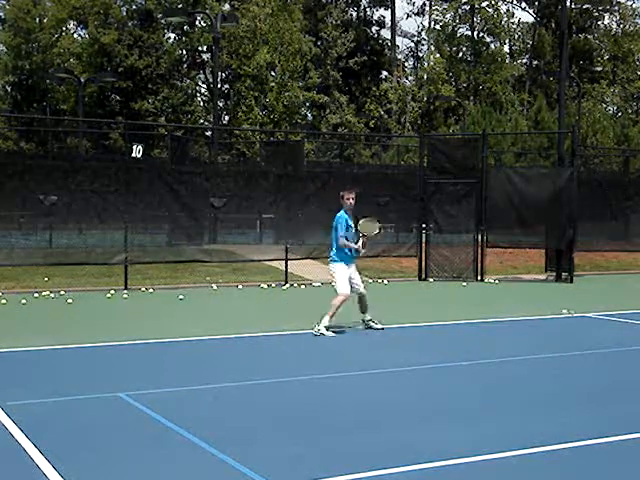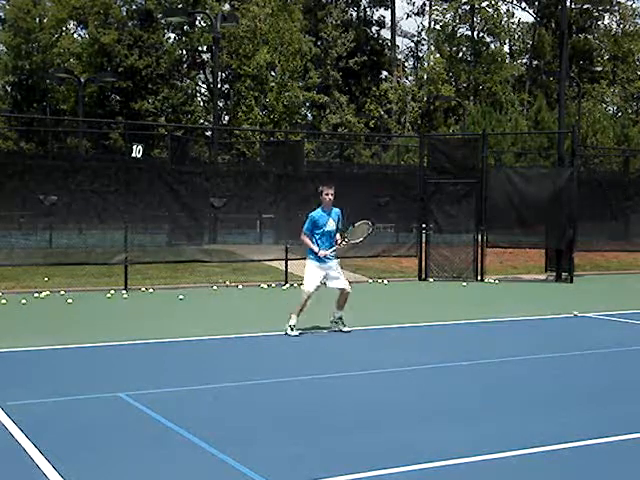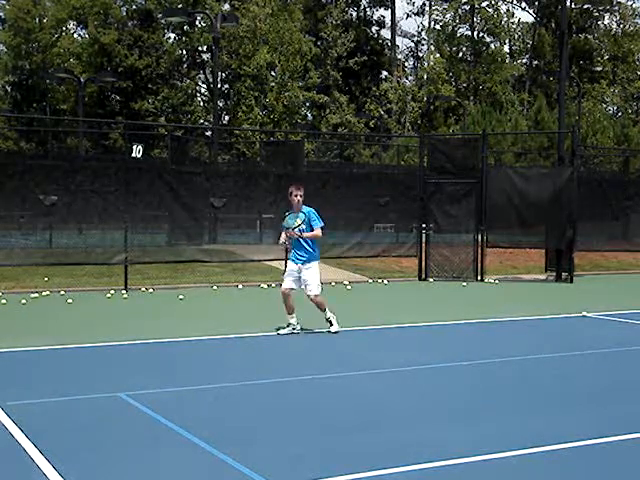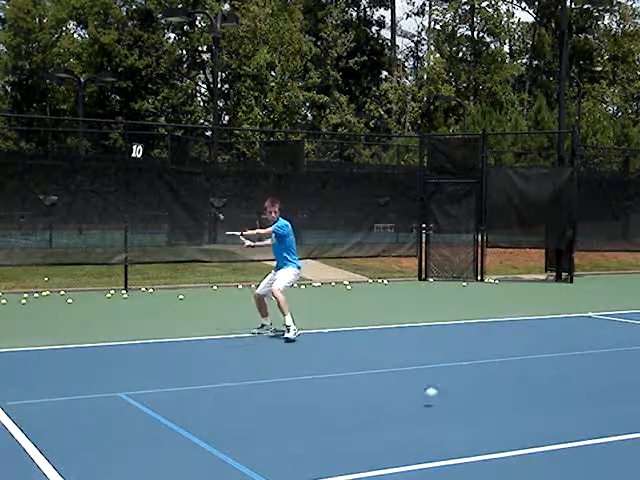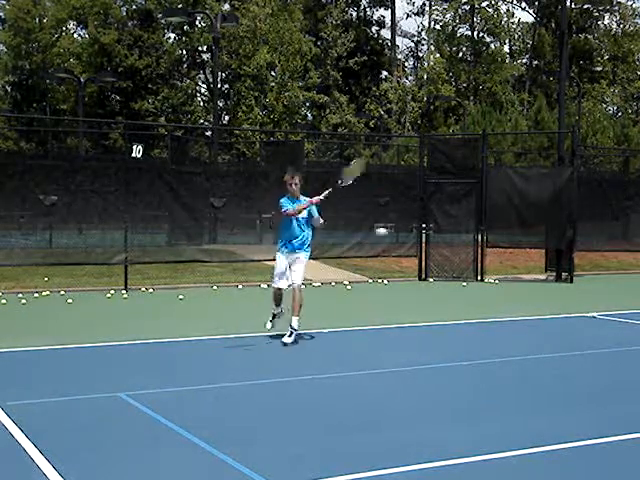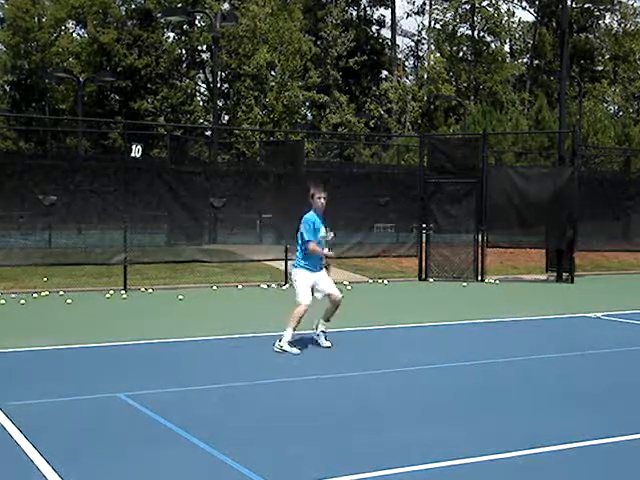
dt=0.4s
person 1, frame 1
left shoulder: (349, 217)
right shoulder: (341, 217)
right elbow: (341, 242)
left wrist: (357, 246)
right wrist: (356, 246)
left hip: (349, 263)
right hip: (338, 262)
left knee: (361, 292)
right knee: (344, 294)
left ankle: (367, 320)
right ankle: (322, 325)
person 1, frame 2
left shoulder: (337, 212)
right shoulder: (314, 216)
right elbow: (303, 236)
left wrist: (338, 238)
right wrist: (317, 250)
left hip: (331, 260)
right hip: (315, 261)
left knee: (346, 289)
right knee: (308, 291)
left ankle: (336, 320)
right ankle: (292, 324)
person 1, frame 3
left shoulder: (310, 212)
left elbow: (318, 233)
left wrist: (300, 234)
right wrist: (283, 237)
left hip: (310, 261)
right hip: (294, 260)
left knee: (313, 296)
right knee: (285, 291)
left ankle: (329, 316)
right ankle: (293, 323)
person 1, frame 4
left shoulder: (283, 225)
right shoulder: (272, 227)
left elbow: (263, 232)
left wrist: (243, 233)
right wrist: (253, 244)
left hip: (291, 268)
right hip: (279, 268)
left knee: (276, 289)
right knee: (258, 295)
left ankle: (291, 326)
right ankle: (266, 324)
person 1, frame 5
left shoulder: (308, 203)
right shoulder: (284, 202)
left elbow: (316, 224)
right elbow: (292, 212)
left wrist: (319, 221)
right wrist: (308, 203)
left hip: (301, 252)
right hip: (284, 251)
left knee: (296, 286)
right knee: (277, 288)
left ankle: (294, 327)
right ankle: (276, 311)
person 1, frame 6
left shoulder: (319, 219)
right shoulder: (308, 219)
right elbow: (310, 247)
left wrist: (324, 256)
right wrist: (326, 253)
left hip: (318, 269)
right hip: (303, 269)
left knee: (337, 298)
right knee: (304, 304)
left ankle: (320, 330)
right ankle: (283, 340)
